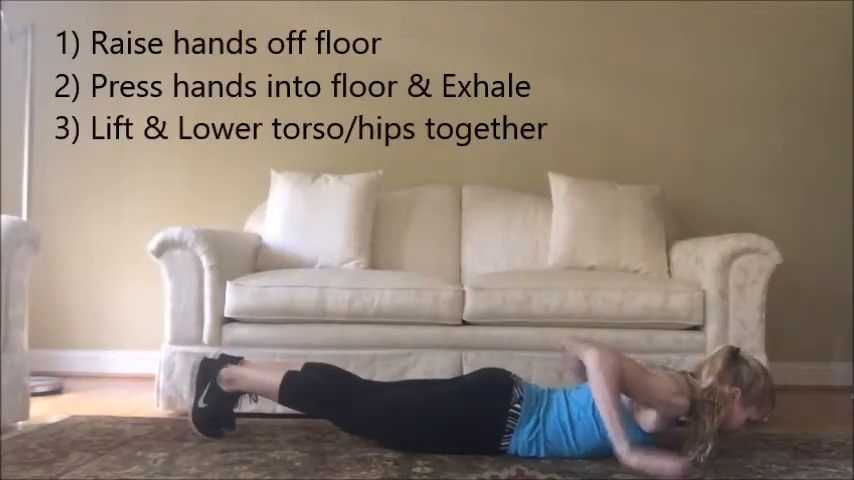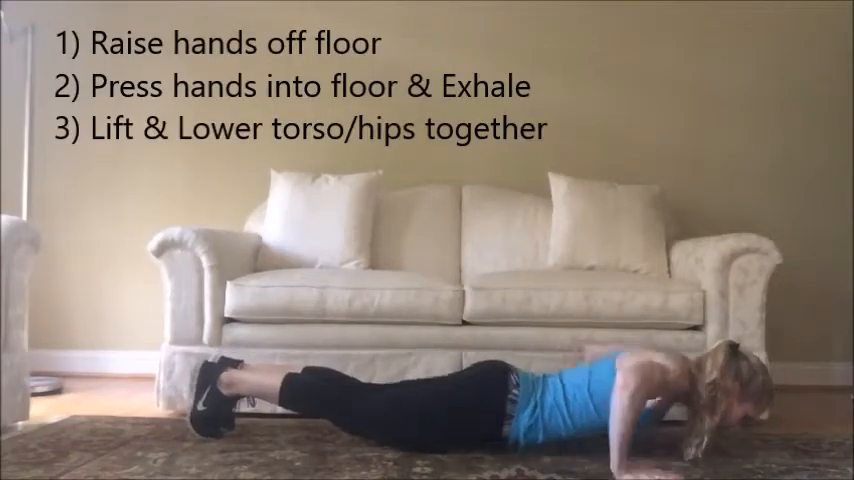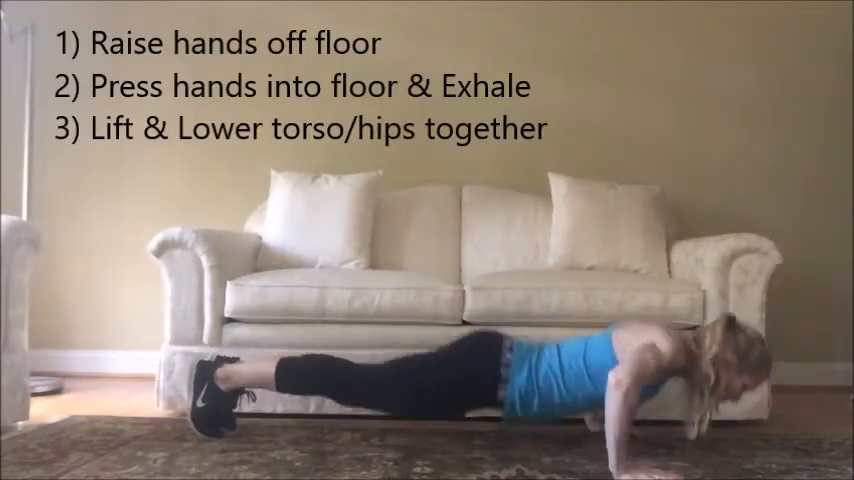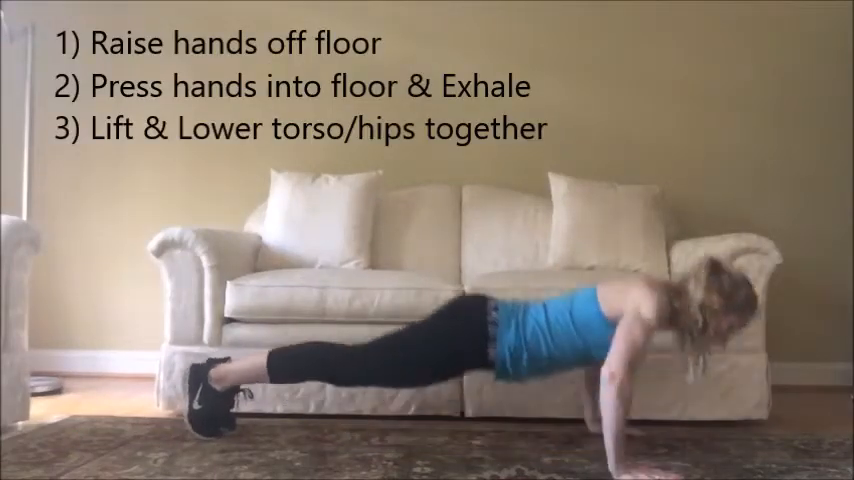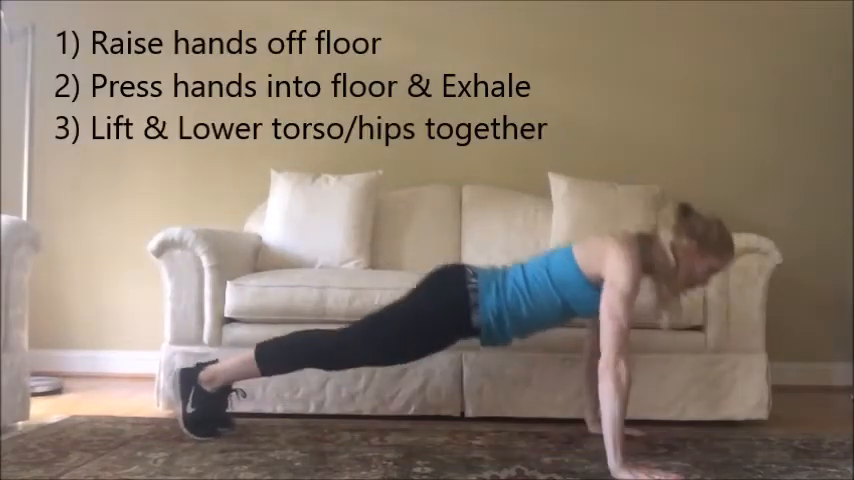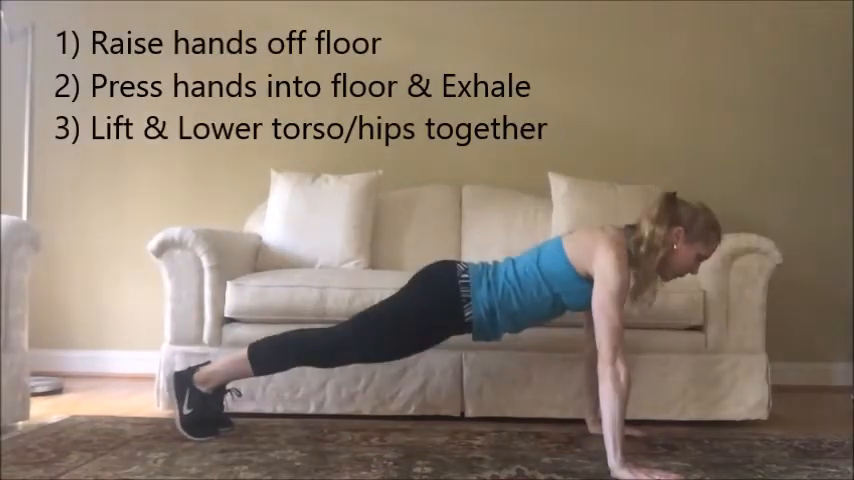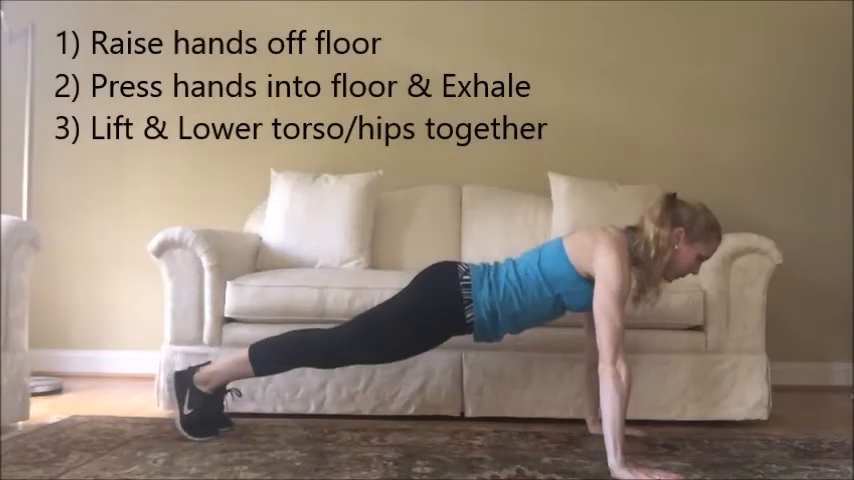
dt=0.2s
person 1, frame 1
left shoulder: (671, 388)
right shoulder: (675, 397)
left elbow: (578, 347)
right elbow: (598, 357)
left hip: (506, 403)
right hip: (500, 417)
left knee: (365, 397)
right knee: (357, 406)
left ankle: (234, 370)
right ankle: (228, 375)
person 1, frame 2
left shoulder: (666, 370)
right shoulder: (676, 376)
left elbow: (609, 366)
right elbow: (628, 378)
left wrist: (605, 406)
left hip: (504, 393)
right hip: (498, 405)
left knee: (363, 399)
right knee: (356, 409)
left ankle: (234, 371)
right ankle: (228, 380)
person 1, frame 3
left shoulder: (666, 343)
right shoulder: (671, 349)
right elbow: (621, 383)
left wrist: (597, 415)
left hip: (500, 365)
right hip: (493, 371)
left knee: (360, 381)
right knee: (358, 384)
left ankle: (230, 371)
right ankle: (226, 375)
person 1, frame 4
left shoulder: (652, 297)
right shoulder: (654, 303)
left elbow: (596, 354)
right elbow: (615, 374)
left wrist: (595, 418)
left hip: (489, 329)
right hip: (481, 333)
left knee: (352, 362)
right knee: (350, 365)
left ankle: (221, 374)
right ankle: (219, 378)
person 1, frame 5
left shoulder: (628, 255)
right shoulder: (627, 262)
left elbow: (598, 346)
right elbow: (610, 364)
left wrist: (598, 421)
left hip: (469, 297)
right hip: (461, 302)
left knee: (343, 347)
right knee: (343, 348)
left ankle: (214, 379)
right ankle: (208, 378)
person 1, frame 6
left shoulder: (616, 248)
right shoulder: (613, 255)
left elbow: (595, 348)
right elbow: (611, 364)
left wrist: (597, 420)
left hip: (460, 294)
right hip: (453, 297)
left knee: (337, 346)
right knee: (336, 346)
left ankle: (209, 382)
right ankle: (203, 379)
person 1, frame 7
left shoulder: (618, 249)
right shoulder: (614, 256)
left elbow: (596, 348)
right elbow: (612, 364)
left wrist: (597, 419)
left hip: (462, 295)
right hip: (455, 299)
left knee: (338, 346)
right knee: (338, 347)
left ankle: (208, 381)
right ankle: (204, 380)
